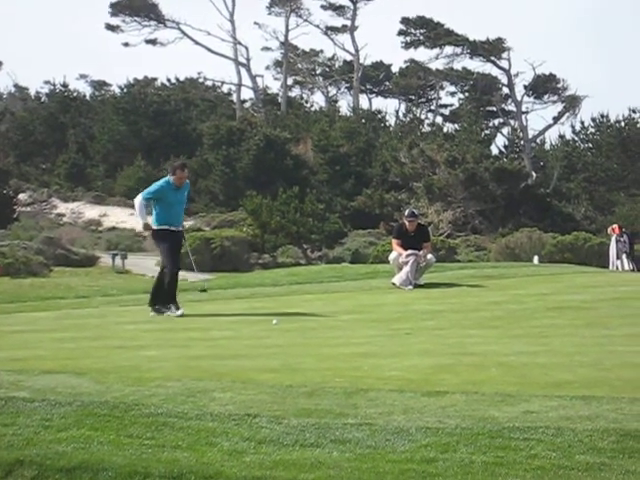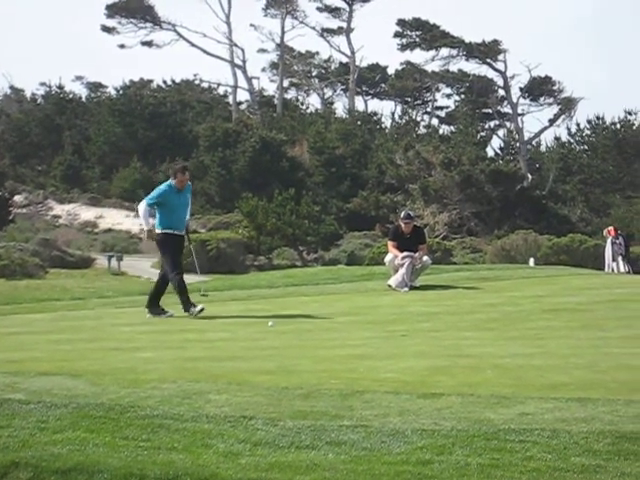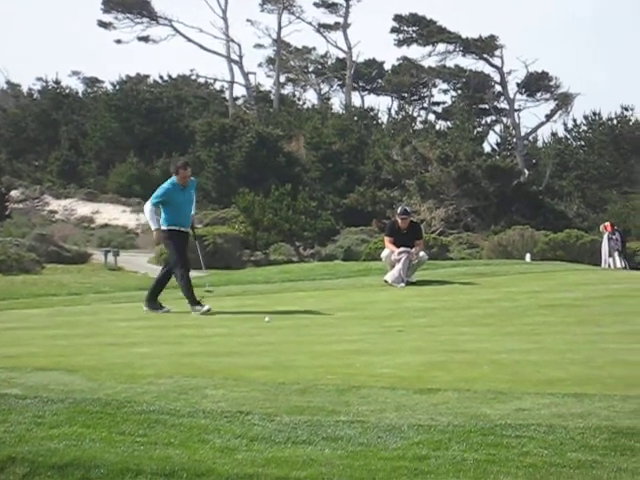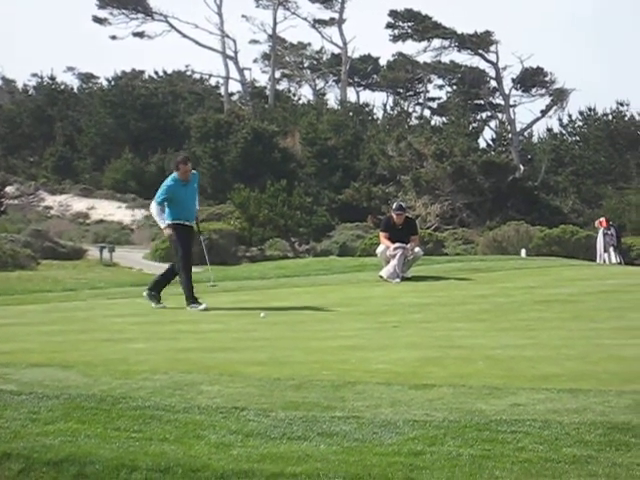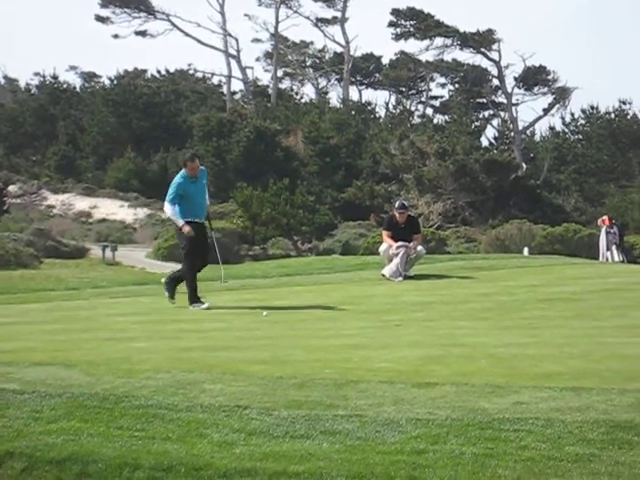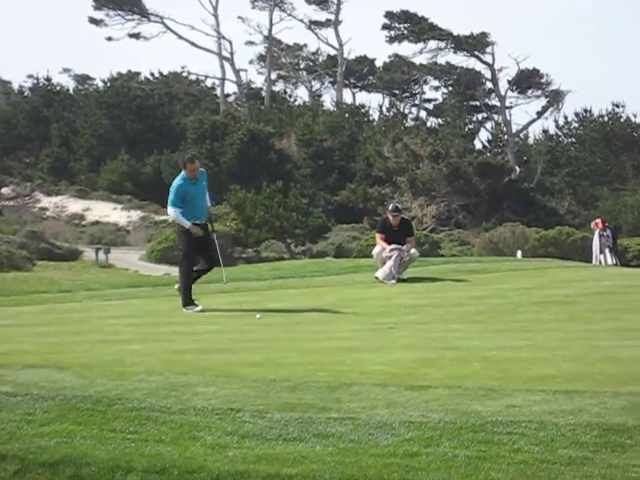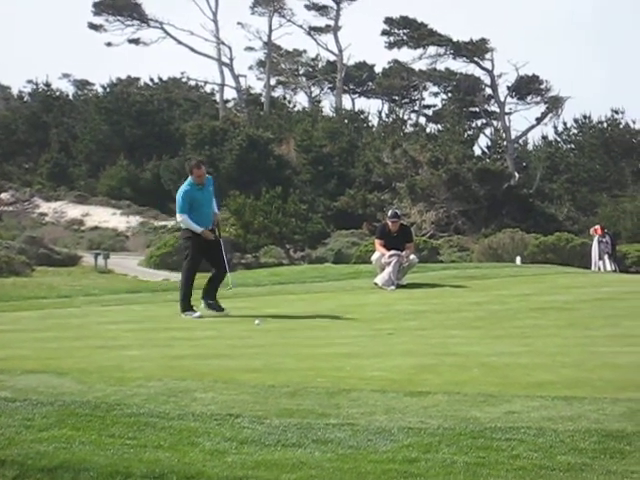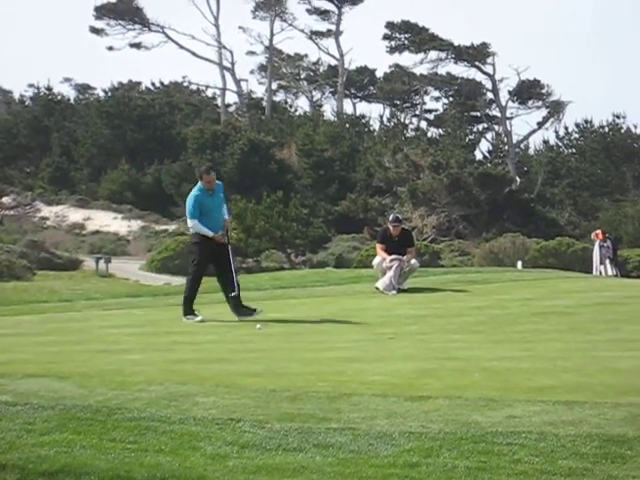
dt=0.1s
person 1, frame 1
left shoulder: (186, 185)
right shoulder: (160, 187)
right elbow: (139, 199)
right wrist: (144, 222)
left hip: (177, 231)
right hip: (162, 231)
left knee: (167, 268)
right knee: (171, 266)
left ankle: (157, 304)
right ankle: (171, 303)
person 1, frame 2
left shoulder: (188, 187)
right shoulder: (163, 191)
right elbow: (142, 206)
right wrist: (148, 228)
left hip: (180, 235)
right hip: (165, 236)
left knee: (167, 272)
right knee: (175, 271)
left ankle: (153, 306)
right ankle: (188, 306)
person 1, frame 3
left shoulder: (192, 183)
right shoulder: (166, 189)
right elbow: (148, 207)
right wrist: (155, 229)
left hip: (184, 232)
right hip: (171, 232)
left knee: (170, 267)
right knee: (181, 267)
left ankle: (151, 301)
right ankle: (194, 303)
person 1, frame 4
left shoulder: (195, 176)
right shoulder: (169, 185)
right elbow: (155, 207)
left wrist: (195, 209)
right wrist: (165, 227)
left hip: (189, 226)
right hip: (175, 227)
left knee: (179, 264)
right knee: (184, 263)
left ankle: (153, 290)
right ankle: (191, 300)
person 1, frame 5
left shoulder: (202, 172)
right shoulder: (178, 183)
right elbow: (168, 208)
left wrist: (206, 205)
right wrist: (183, 225)
left hip: (199, 224)
right hip: (185, 225)
left knee: (203, 260)
right knee: (191, 262)
left ankle: (171, 281)
right ankle: (193, 299)
person 1, frame 6
left shoulder: (202, 174)
right shoulder: (178, 185)
right elbow: (171, 211)
left wrist: (208, 206)
right wrist: (190, 227)
left hip: (201, 225)
right hip: (187, 228)
left knee: (212, 260)
right knee: (187, 264)
left ankle: (184, 284)
right ankle: (187, 302)
person 1, frame 7
left shoulder: (209, 180)
right shoulder: (185, 191)
right elbow: (181, 217)
left wrist: (215, 212)
right wrist: (201, 231)
left hip: (209, 232)
right hip: (193, 234)
left knee: (221, 266)
right knee: (190, 270)
left ankle: (209, 298)
right ankle: (186, 307)
person 1, frame 8
left shoulder: (219, 187)
right shoulder: (195, 196)
right elbow: (192, 223)
left wrist: (225, 219)
right wrist: (213, 235)
left hip: (220, 237)
right hip: (202, 239)
left knee: (228, 273)
right knee: (196, 276)
left ankle: (238, 307)
right ankle: (187, 311)
